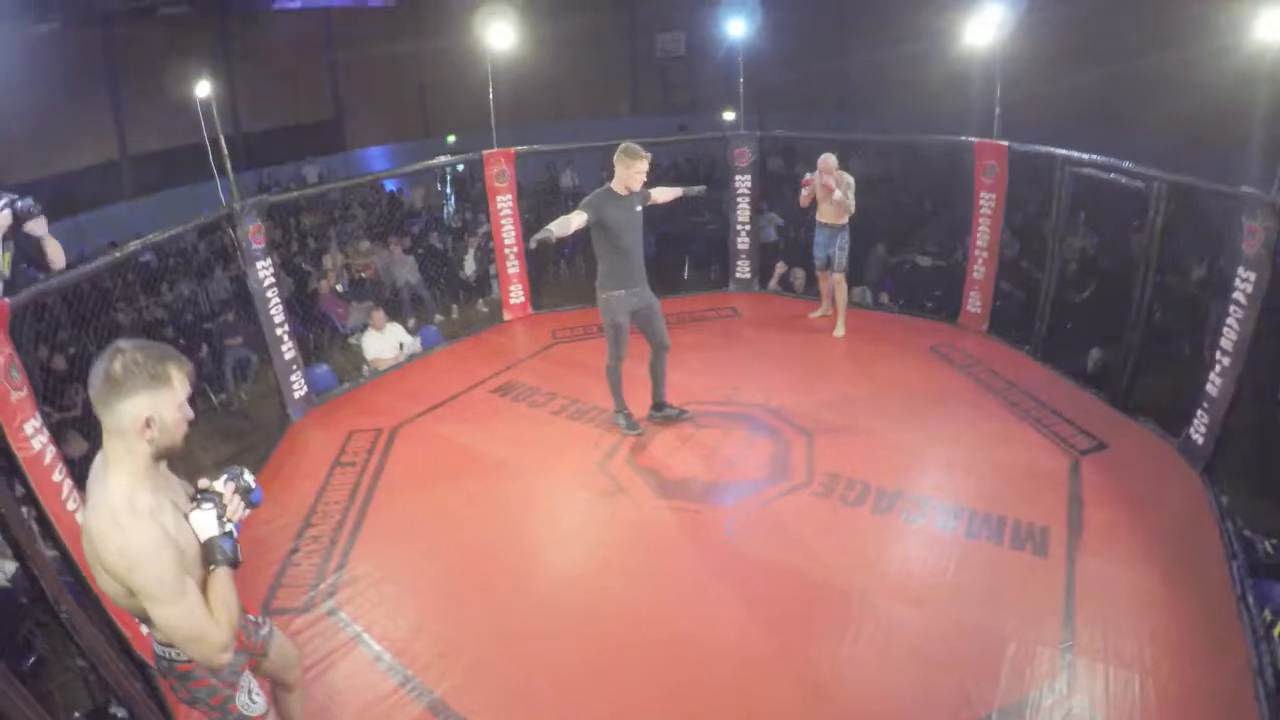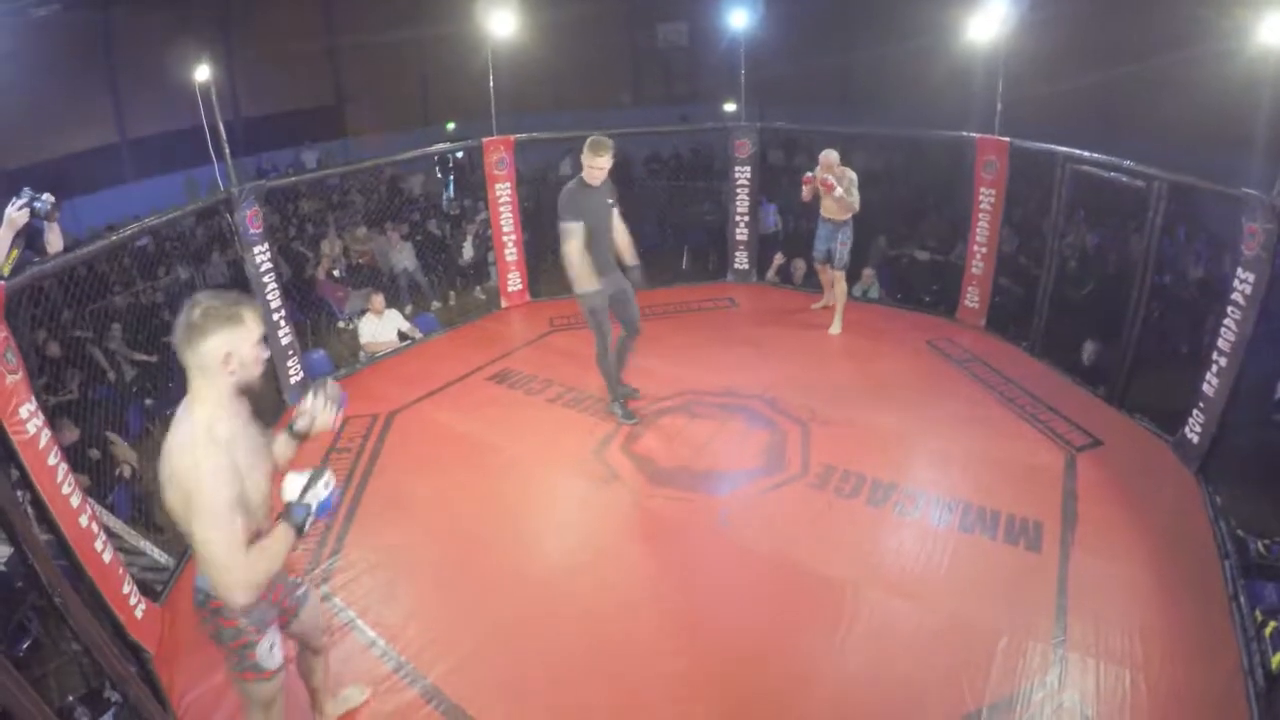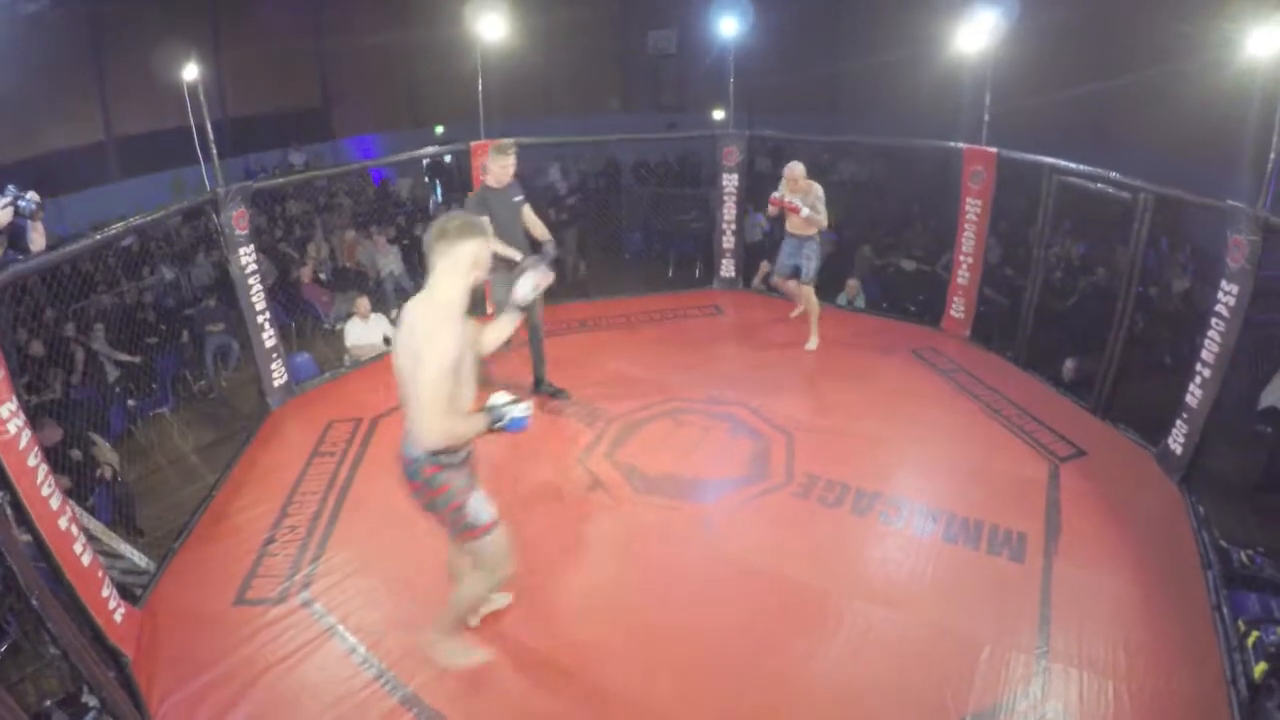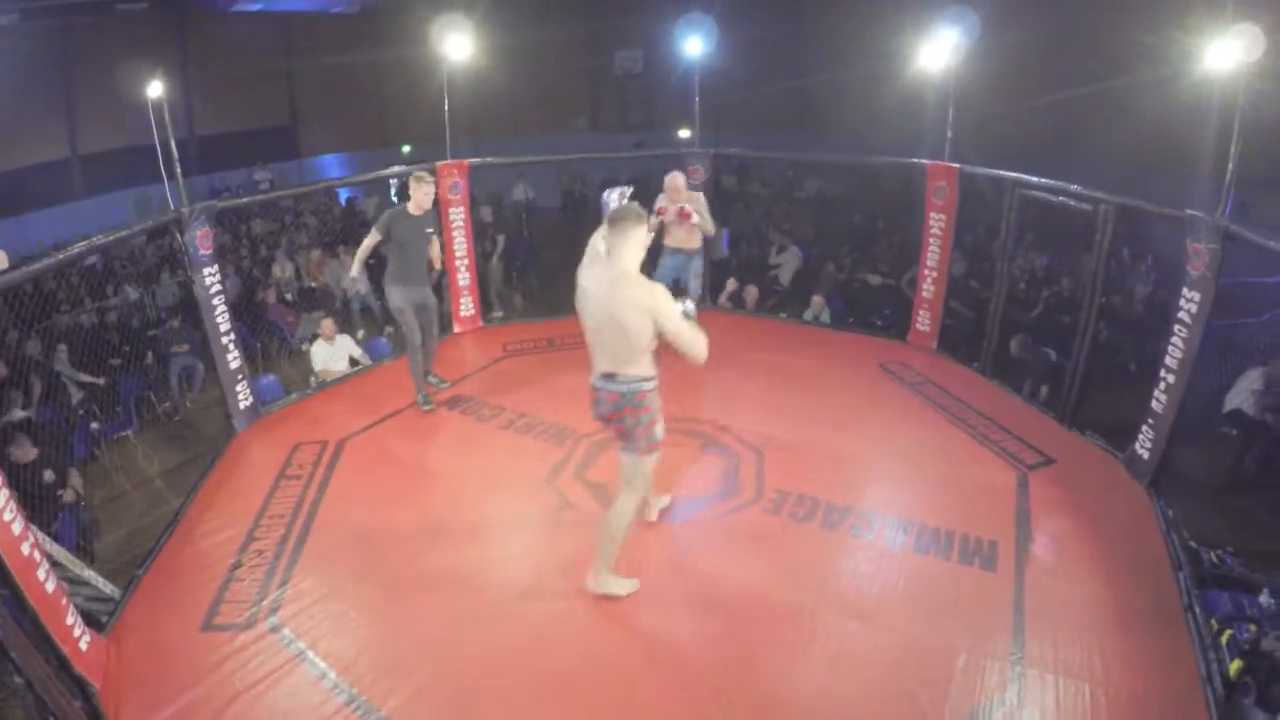
dt=0.7s
person 1, frame 1
left shoulder: (117, 459)
right shoulder: (128, 534)
right elbow: (218, 648)
left wrist: (210, 504)
right wrist: (221, 546)
left hip: (220, 621)
right hip: (203, 663)
left knee: (289, 669)
person 1, frame 2
left shoulder: (227, 404)
right shoulder: (203, 457)
right elbow: (238, 586)
left wrist: (298, 431)
right wrist: (297, 518)
left hip: (262, 580)
right hip: (237, 604)
left knee: (314, 634)
person 1, frame 3
left shoulder: (431, 305)
right shoulder: (437, 329)
left elbow: (478, 344)
right elbow: (431, 431)
left wrist: (519, 303)
right wrist: (493, 417)
left hip: (445, 459)
right hip: (438, 470)
left knee: (469, 544)
right knee: (495, 562)
left ankle: (472, 608)
right ankle: (445, 637)
person 1, frame 4
left shoulder: (587, 275)
right shoulder: (651, 296)
left elbow: (595, 250)
right elbow: (699, 352)
left wrist: (610, 217)
right wrist: (686, 316)
left hip: (601, 391)
right hip: (636, 398)
left knee: (634, 451)
right knee: (632, 490)
left ankle: (648, 506)
right ankle: (601, 576)
person 2, frame 1
left shoulder: (636, 195)
right shoulder: (598, 202)
left elbow: (657, 194)
right elbow: (573, 220)
left wrist: (685, 190)
right wrist: (550, 230)
left hip: (641, 288)
right hip: (614, 293)
left knee: (661, 345)
right knee: (616, 356)
left ankle: (659, 406)
right ankle: (620, 412)
person 2, frame 2
left shoulder: (608, 188)
right shoulder: (570, 195)
right elbow: (573, 247)
left wrist: (633, 264)
right wrist: (587, 286)
left hip: (613, 273)
right hip: (590, 280)
left knee: (634, 329)
right knee: (605, 342)
left ankle: (616, 376)
right ankle: (616, 399)
person 2, frame 3
left shoulder: (514, 187)
right shoulder: (477, 199)
left elbow: (529, 218)
left wrist: (547, 239)
right wrist: (518, 256)
right hip: (502, 273)
left knee: (536, 327)
left ankle: (540, 381)
person 2, frame 4
left shoulder: (430, 216)
right shoulder: (392, 218)
right elbow: (368, 244)
left wrist: (436, 269)
right wrist: (354, 272)
left hip: (422, 286)
right hip: (397, 288)
left knee: (432, 335)
right knee: (413, 339)
left ankle: (427, 373)
right ankle: (421, 391)
